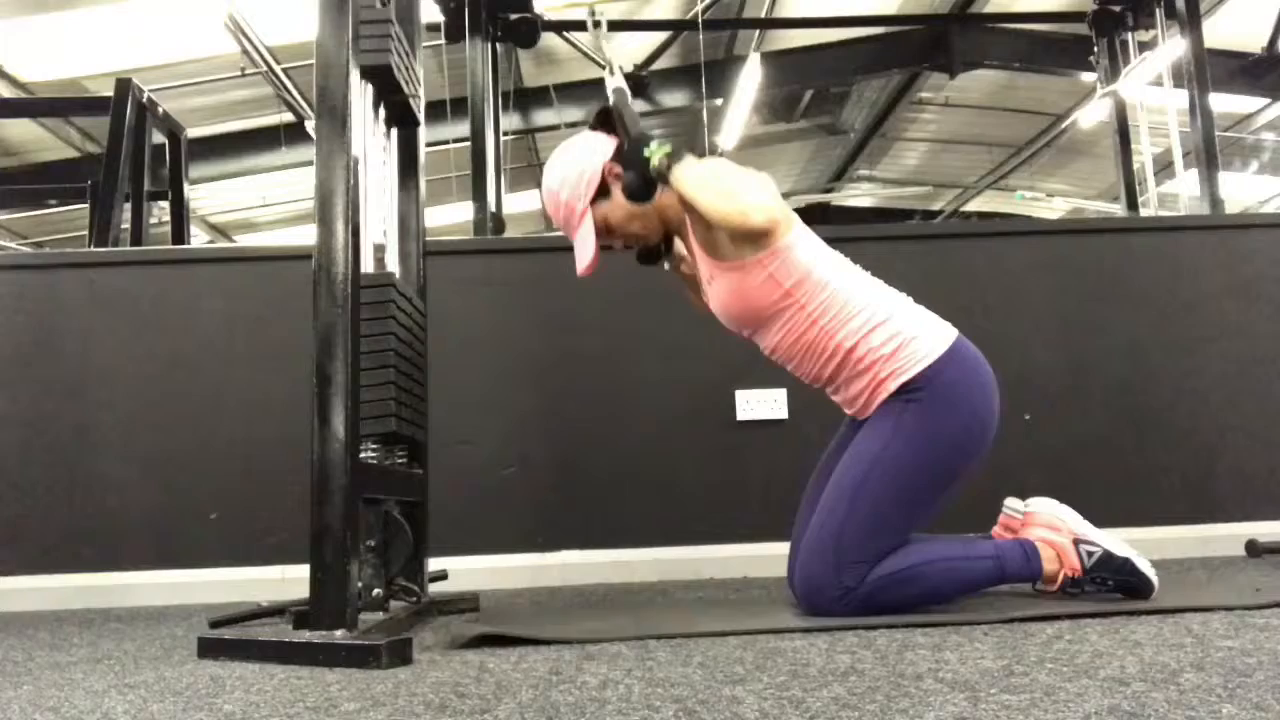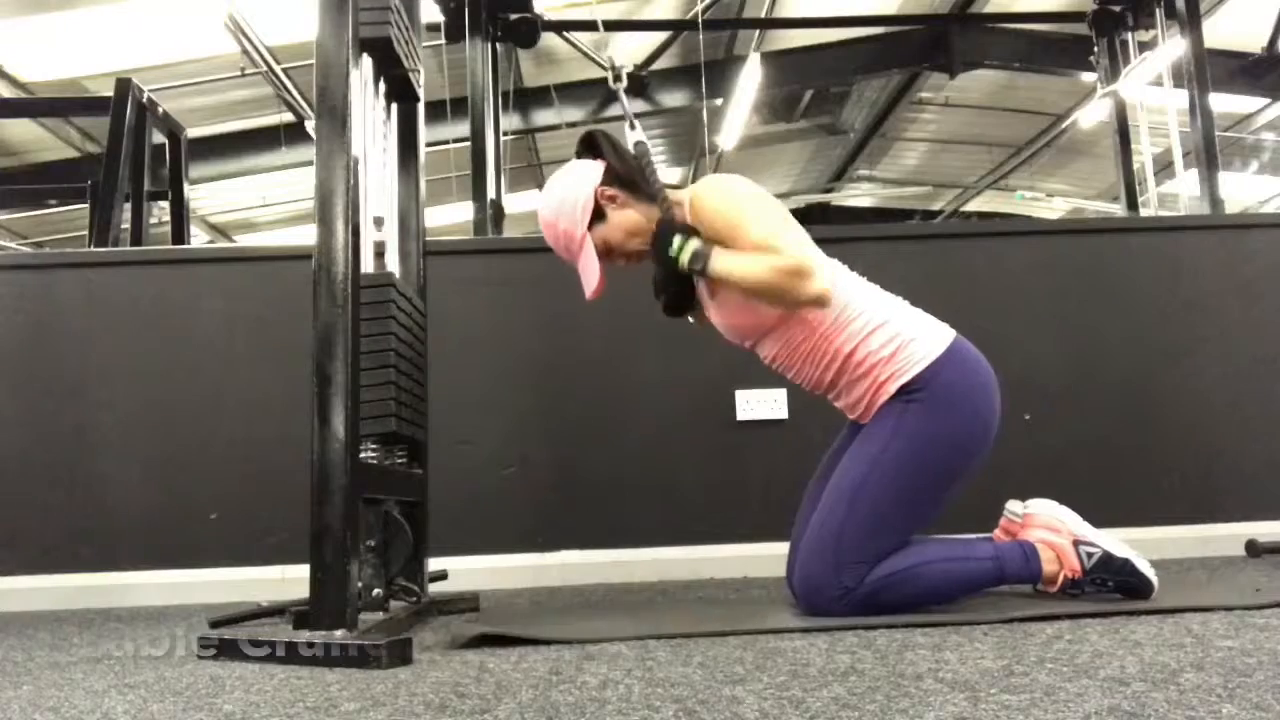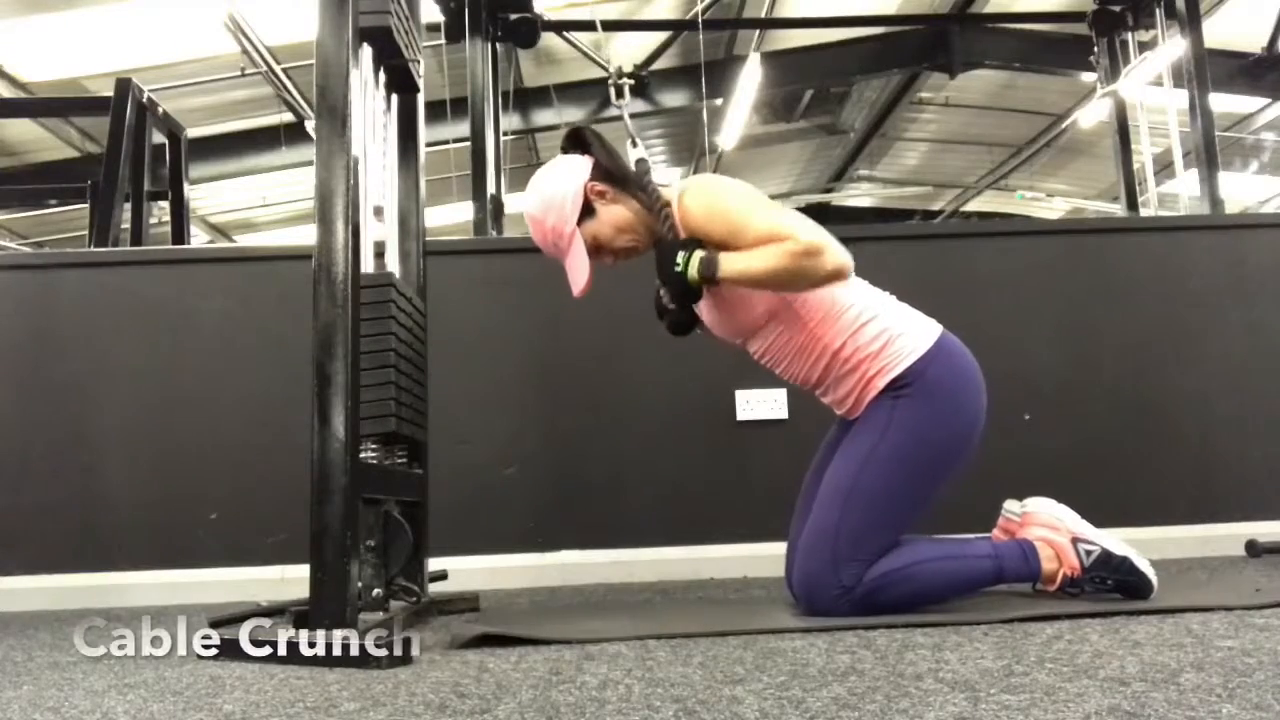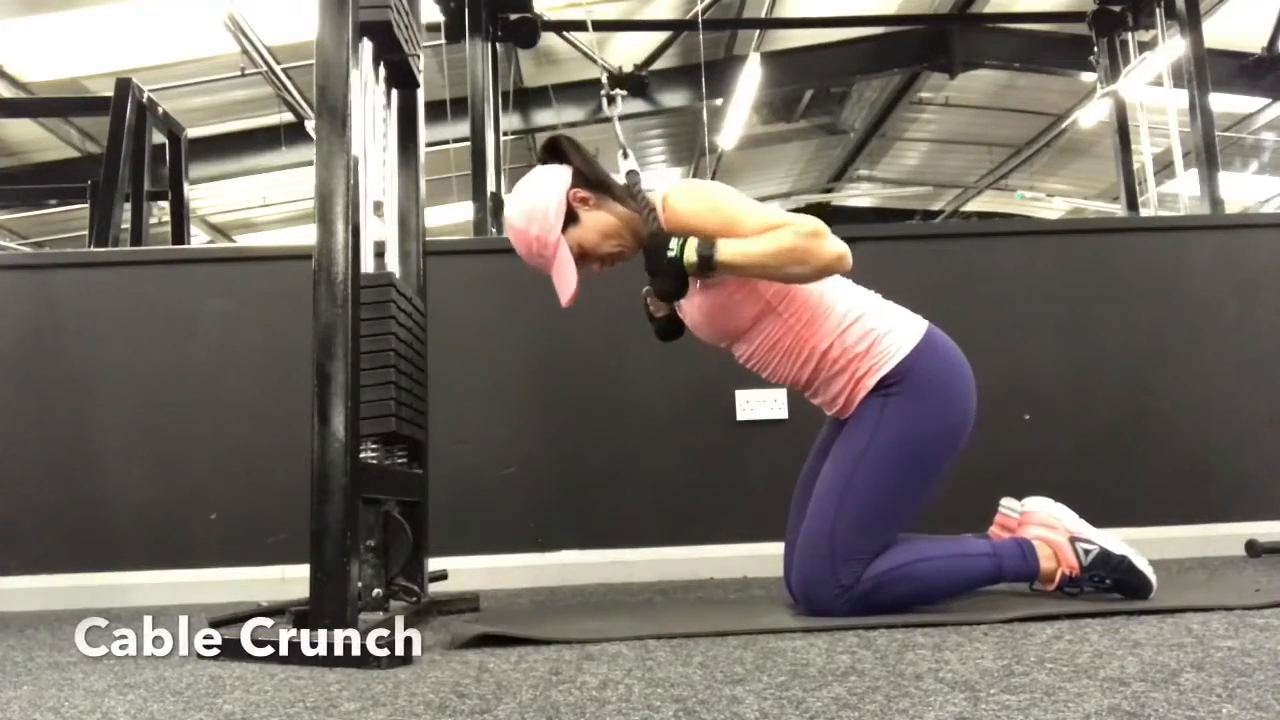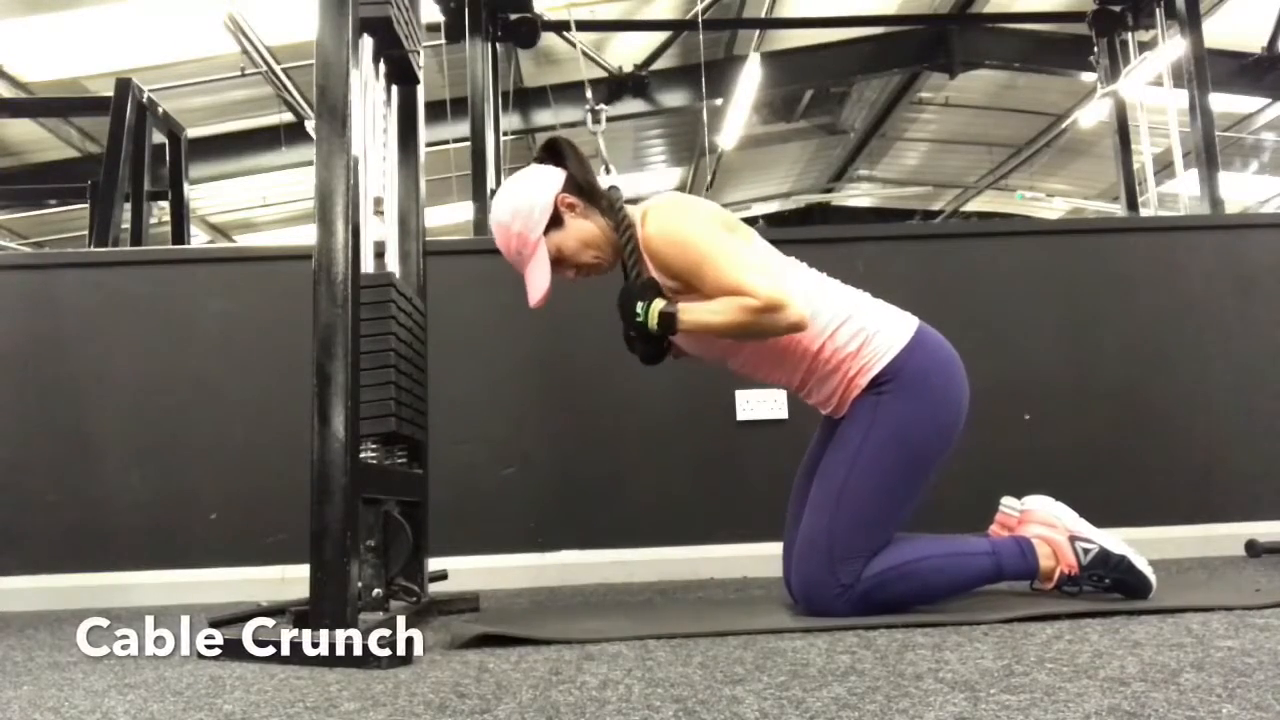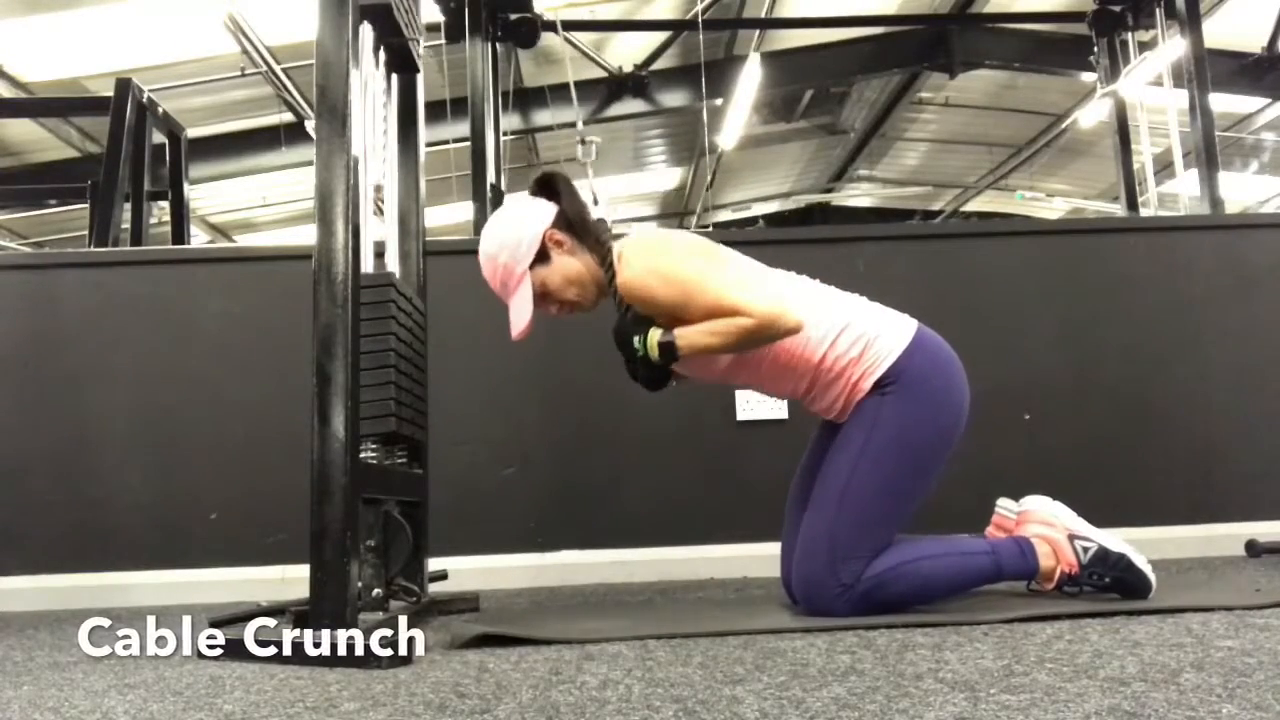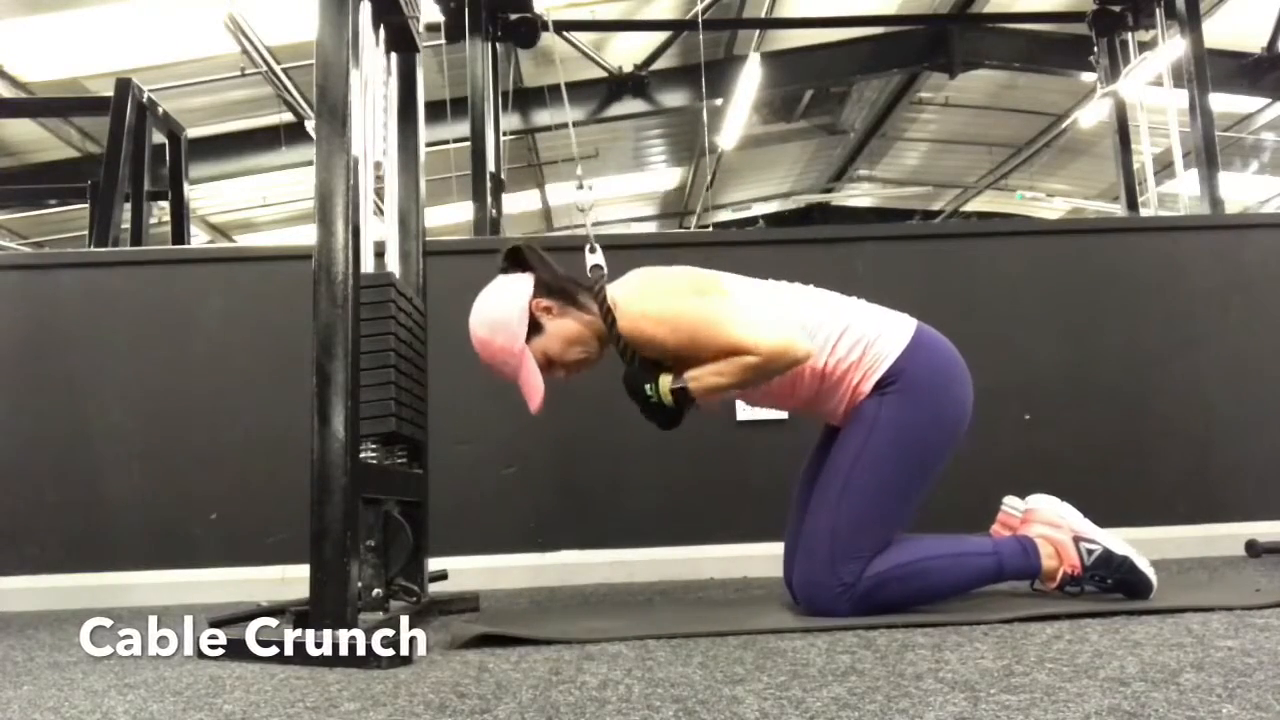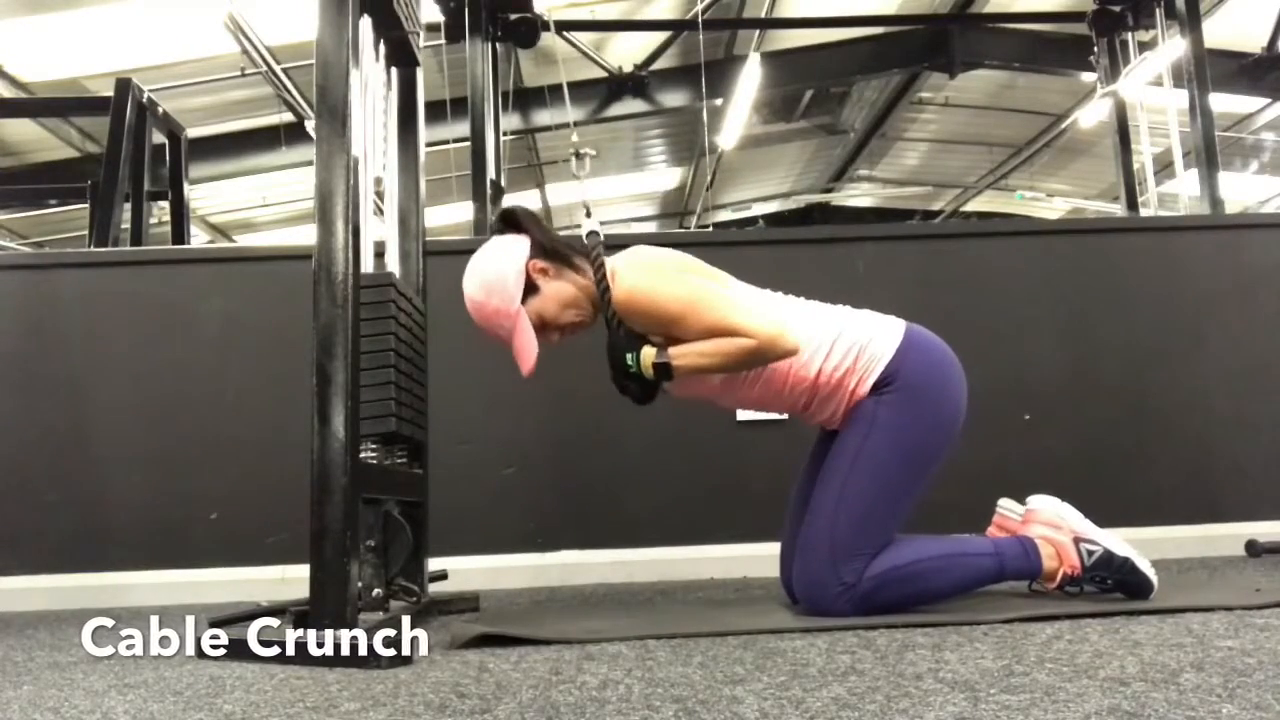
dt=0.4s
person 1, frame 1
left shoulder: (707, 183)
right shoulder: (692, 237)
left elbow: (761, 217)
left wrist: (671, 169)
right wrist: (677, 266)
left hip: (934, 389)
right hip: (902, 392)
left knee: (828, 587)
right knee: (814, 574)
left ankle: (1055, 557)
right ankle: (1017, 535)
person 1, frame 2
left shoulder: (712, 201)
right shoulder: (691, 240)
left elbow: (811, 284)
left wrist: (697, 260)
right wrist: (692, 302)
left hip: (937, 389)
right hip: (900, 397)
left knee: (827, 587)
right knee: (811, 575)
left ankle: (1053, 558)
right ankle: (1017, 535)
person 1, frame 3
left shoulder: (698, 203)
right shoulder: (680, 241)
left elbow: (828, 260)
left wrist: (706, 267)
right wrist: (692, 310)
left hip: (923, 384)
right hip: (886, 393)
left knee: (828, 586)
right knee: (811, 574)
left ankle: (1054, 555)
right ankle: (1016, 535)
person 1, frame 4
left shoulder: (684, 207)
right shoulder: (666, 252)
left elbow: (827, 250)
left wrist: (701, 259)
right wrist: (676, 317)
left hip: (913, 381)
right hip: (875, 392)
left knee: (827, 587)
right knee: (809, 576)
left ankle: (1053, 556)
right ankle: (1014, 531)
person 1, frame 5
left shoulder: (663, 227)
right shoulder: (648, 262)
left elbow: (783, 310)
left wrist: (667, 314)
right wrist: (667, 340)
left hip: (906, 380)
right hip: (873, 386)
left knee: (827, 588)
right knee: (809, 576)
left ankle: (1051, 554)
right ankle: (1017, 529)
person 1, frame 6
left shoulder: (639, 272)
right shoulder: (642, 274)
left elbow: (782, 317)
left wrist: (664, 347)
right wrist: (673, 362)
left hip: (908, 379)
right hip: (873, 388)
left knee: (828, 587)
right knee: (806, 578)
left ankle: (1053, 553)
right ankle: (1018, 528)
person 1, frame 7
left shoulder: (639, 312)
right shoulder: (638, 314)
left elbow: (783, 346)
left wrist: (677, 388)
right wrist: (672, 390)
left hip: (912, 379)
right hip: (883, 388)
left knee: (829, 586)
right knee: (808, 577)
left ankle: (1053, 552)
right ankle: (1020, 532)
person 1, frame 8
left shoulder: (633, 284)
right shoulder: (627, 303)
left elbow: (775, 338)
left wrist: (658, 363)
right wrist: (653, 370)
left hip: (906, 380)
right hip: (874, 389)
left knee: (829, 587)
right knee: (805, 578)
left ankle: (1054, 553)
right ankle: (1013, 531)
